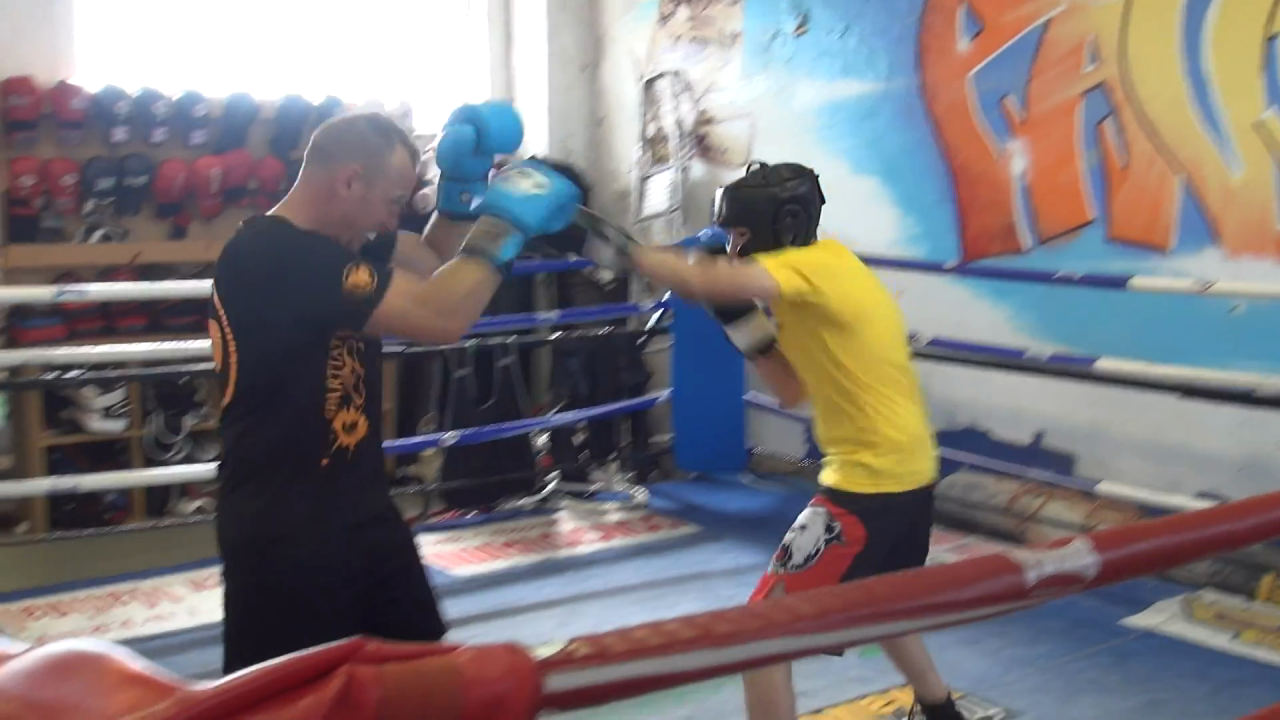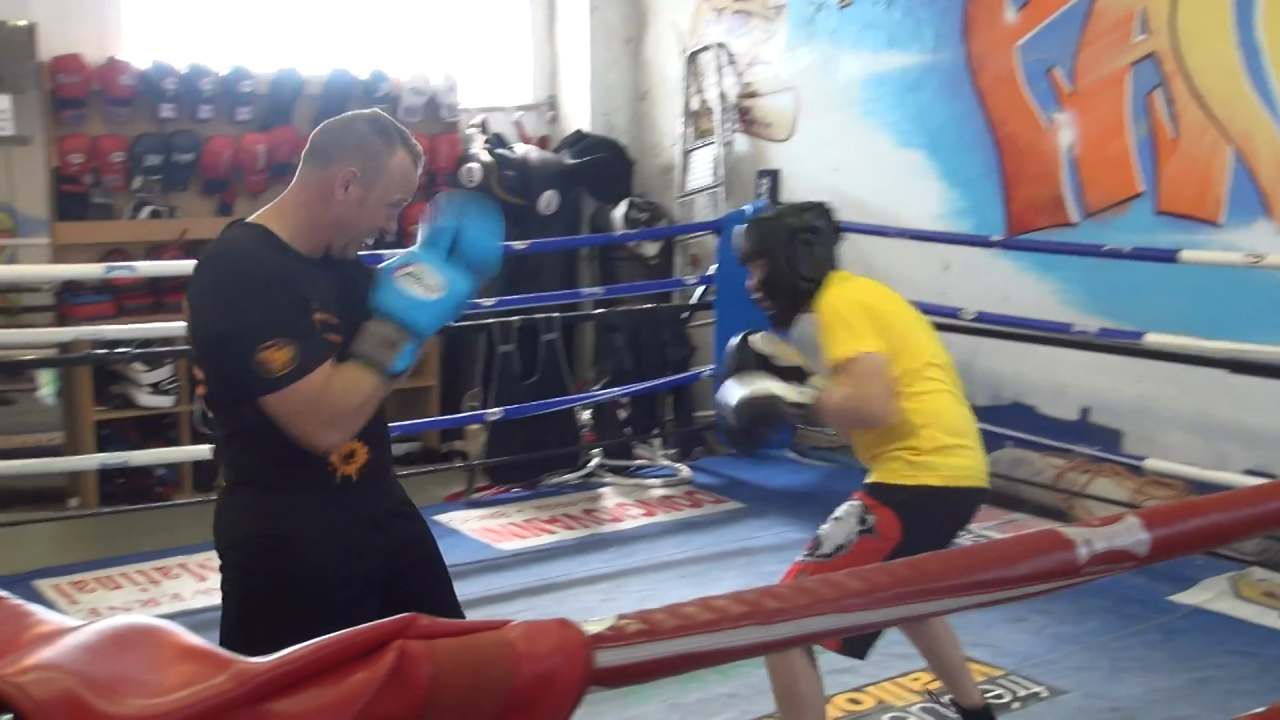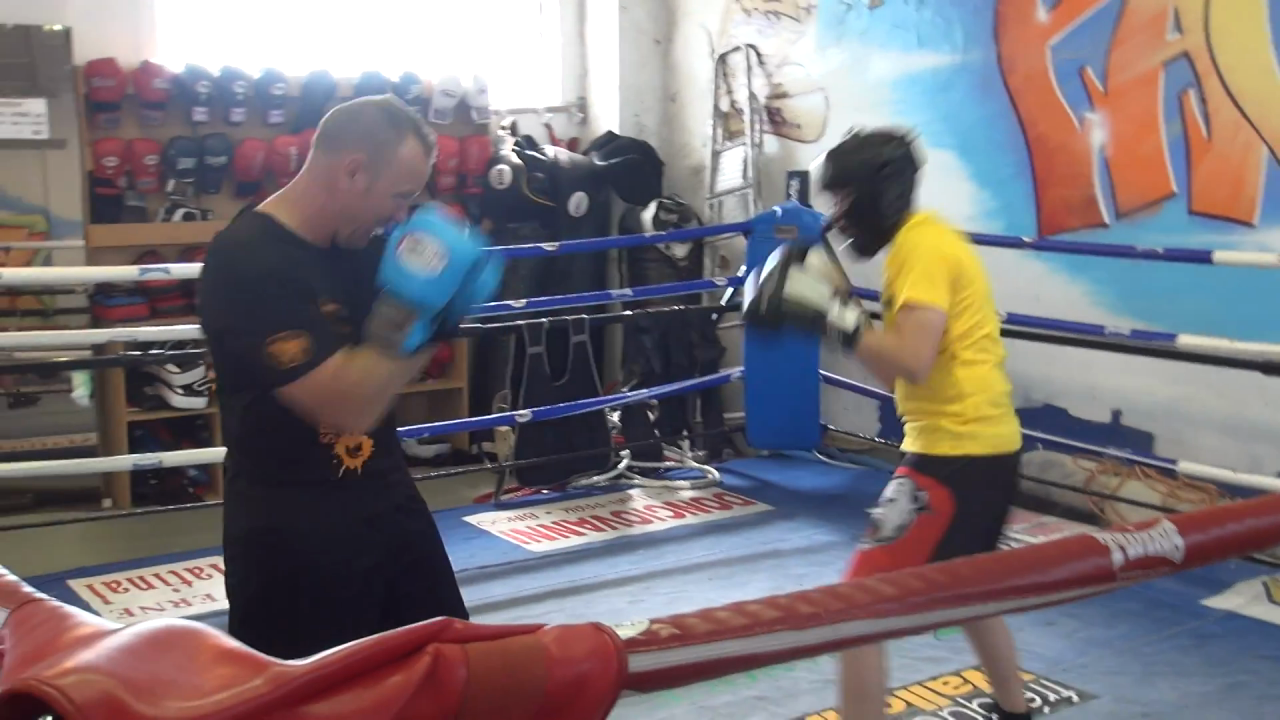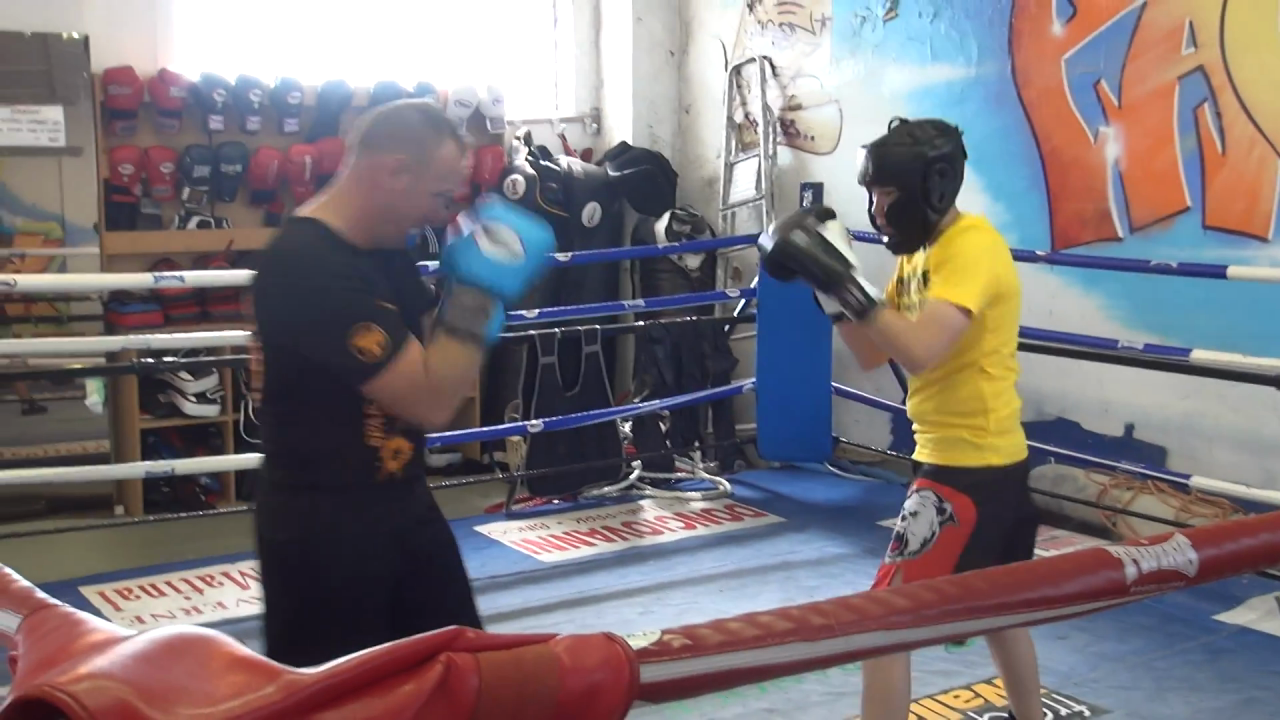
dt=0.2s
person 1, frame 1
left shoulder: (815, 267)
right shoulder: (815, 277)
left elbow: (712, 280)
right elbow: (792, 392)
left wrist: (620, 249)
right wrist: (745, 325)
left hip: (871, 483)
right hip: (909, 474)
person 1, frame 2
left shoulder: (844, 303)
right shoulder: (860, 298)
left elbow: (875, 408)
left wrist: (788, 399)
right wrist: (788, 374)
left hip: (918, 481)
right hip: (956, 475)
person 1, frame 3
left shoulder: (924, 245)
right shoulder: (908, 247)
left elbow: (912, 363)
right elbow: (895, 357)
left wrist: (830, 314)
right wrist: (825, 299)
left hip: (954, 454)
right hip: (987, 448)
person 1, frame 4
left shoulder: (974, 249)
right shoulder: (924, 249)
left elbow: (919, 353)
right elbow: (872, 354)
left wrist: (845, 278)
right wrist: (829, 283)
left hip: (970, 465)
right hip: (989, 461)
person 2, frame 1
left shoulder: (334, 242)
right shoulder: (271, 254)
left elbow: (427, 263)
right elbow: (436, 313)
left wrist: (463, 184)
right wrist: (506, 222)
left hip: (354, 504)
right hip: (285, 518)
person 2, frame 2
left shoulder: (335, 254)
right shoulder: (241, 273)
right elbow: (327, 424)
left wrist: (444, 265)
right wrist: (402, 324)
left hip: (375, 506)
right hip: (287, 533)
person 2, frame 3
left shoulder: (353, 241)
right shoulder: (248, 265)
left elbow: (408, 354)
right elbow: (351, 407)
right wrist: (410, 304)
left hip: (385, 499)
right hip: (291, 526)
person 2, frame 4
left shoulder: (383, 251)
right shoulder: (308, 266)
left elbow: (416, 355)
right elbow: (426, 399)
left wrist: (464, 293)
right wrist: (483, 292)
left hip: (395, 508)
right hip: (324, 529)
